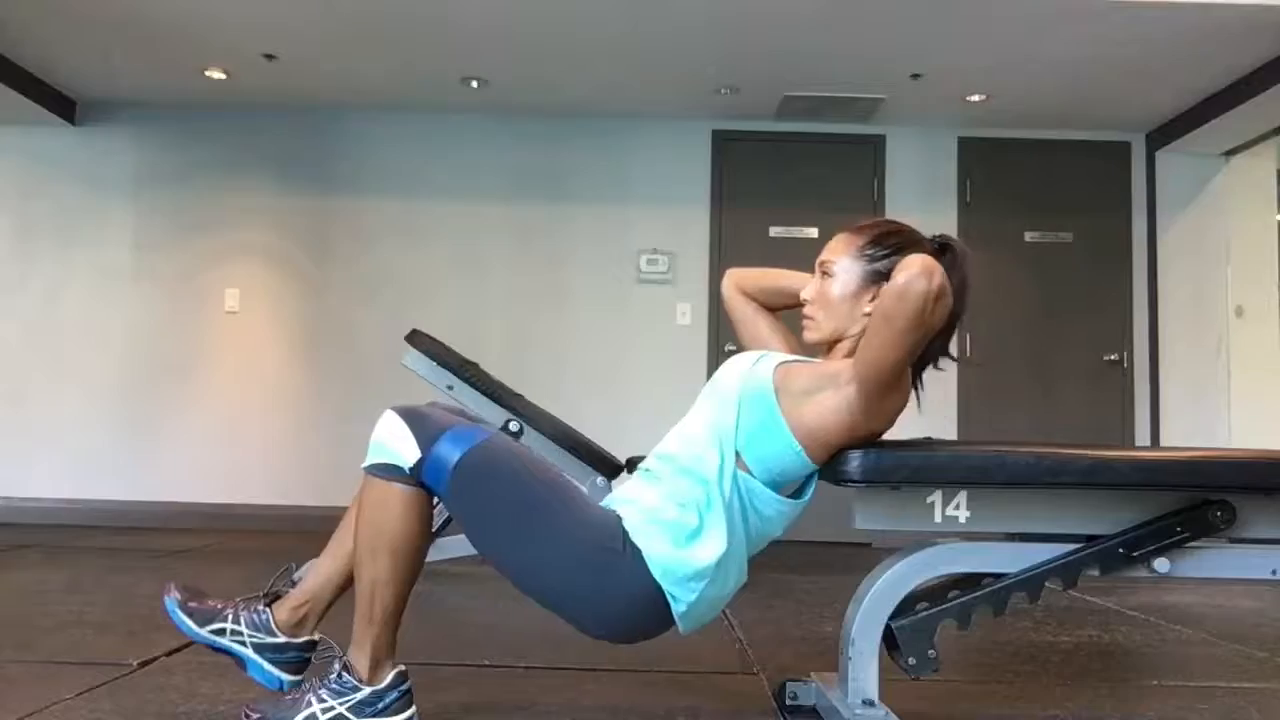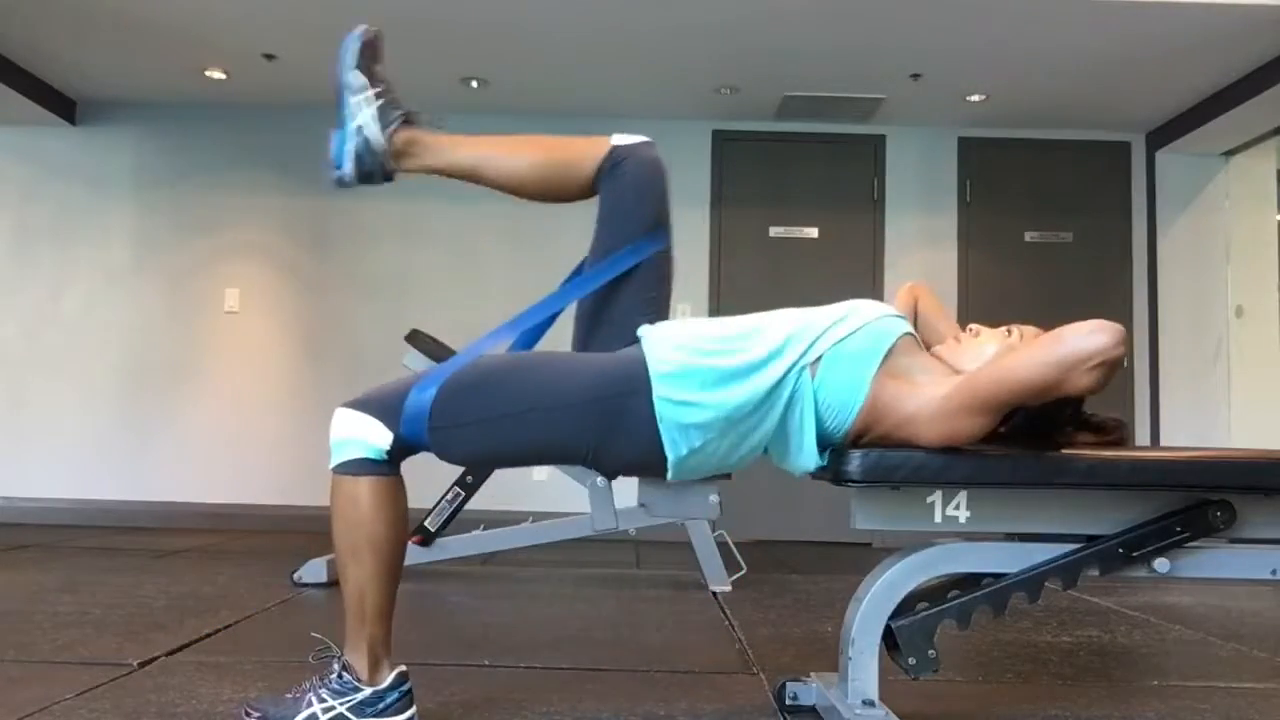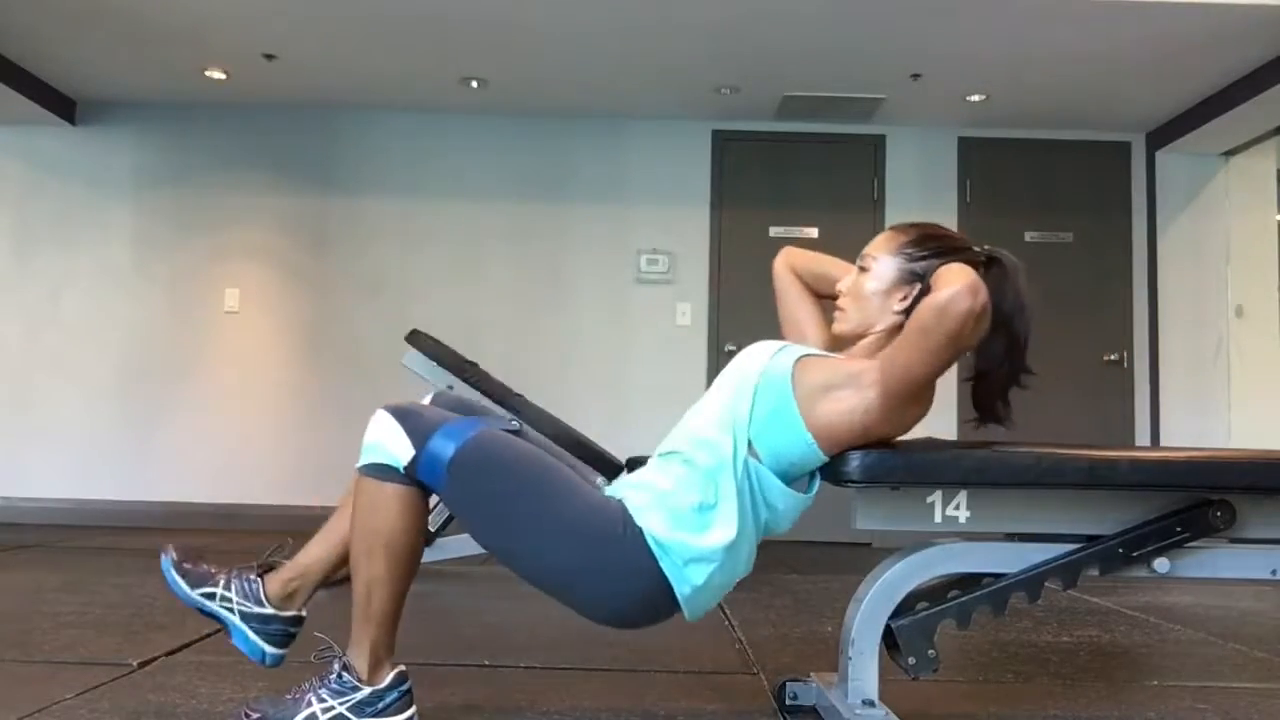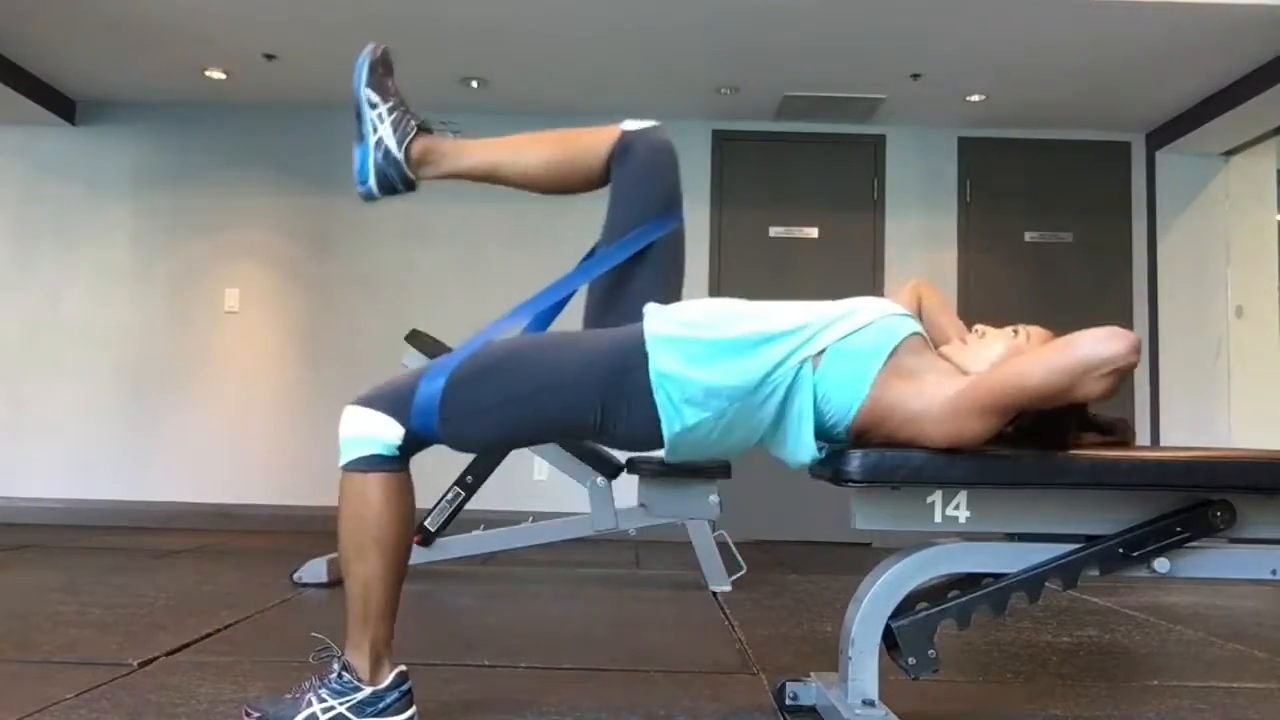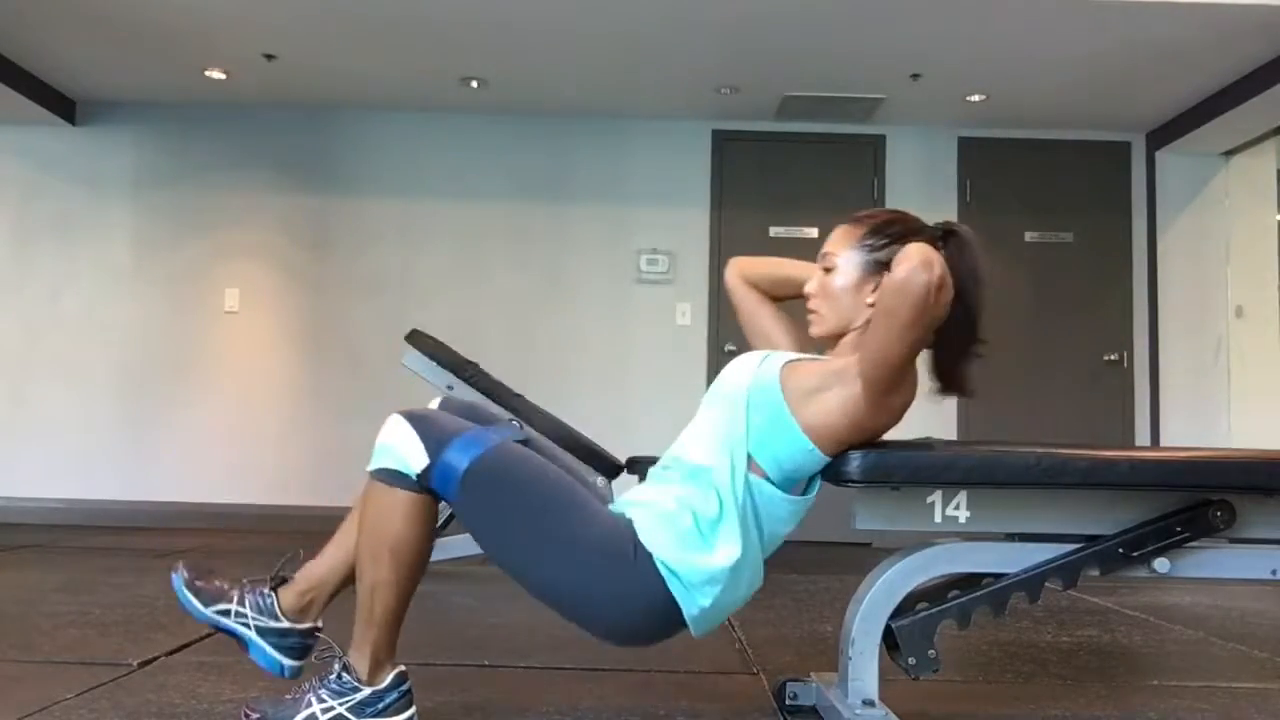
dt=1s
person 1, frame 1
left shoulder: (856, 396)
right shoulder: (797, 368)
left elbow: (925, 280)
right elbow: (735, 281)
left wrist: (895, 283)
right wrist: (826, 287)
left hip: (629, 577)
right hip: (624, 536)
left knee: (409, 437)
right knee: (433, 428)
right ankle: (286, 625)
person 1, frame 2
left shoulder: (944, 408)
right shoulder: (920, 367)
left elbow: (1102, 340)
right elbow: (913, 293)
left wrist: (997, 358)
right wrist: (952, 339)
left hip: (640, 404)
right hip: (644, 364)
left knee: (366, 428)
right knee: (632, 163)
right ankle: (396, 144)
person 1, frame 3
left shoulder: (877, 394)
right shoulder: (829, 363)
left elbow: (963, 300)
right elbow: (788, 260)
left wrist: (950, 268)
right wrist: (873, 274)
left hip: (635, 561)
right hip: (627, 521)
left knee: (402, 436)
right knee: (439, 416)
right ankle: (275, 600)
person 1, frame 4
left shoulder: (960, 407)
right shoulder: (935, 365)
left elbow: (1113, 345)
right elbow: (917, 289)
left wrist: (991, 355)
right wrist: (961, 334)
left hip: (643, 380)
right hip: (654, 348)
left knee: (376, 424)
right knee: (643, 149)
right ankle: (415, 154)
person 1, frame 5
left shoulder: (867, 387)
right shoulder: (811, 370)
left elbow: (923, 269)
right elbow: (738, 271)
left wrist: (890, 268)
right wrist: (830, 273)
left hip: (646, 576)
right hip: (636, 540)
left knee: (418, 442)
right knee: (442, 424)
right ankle: (289, 611)
